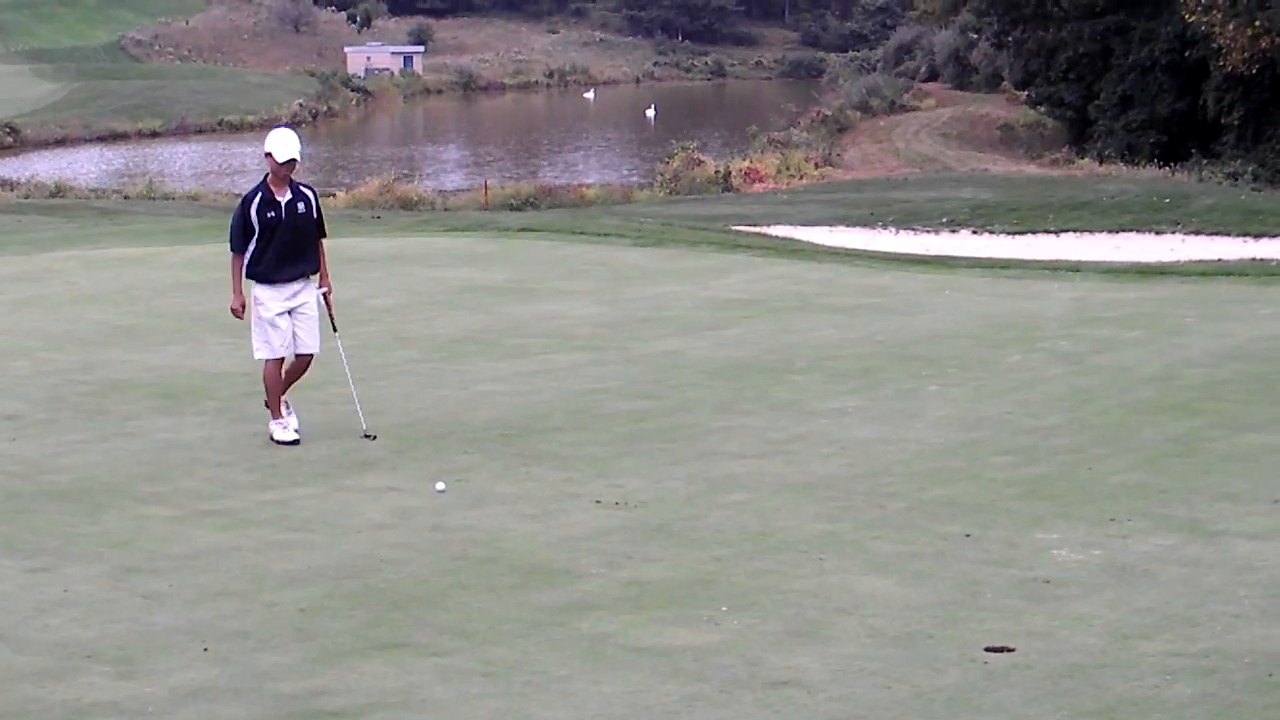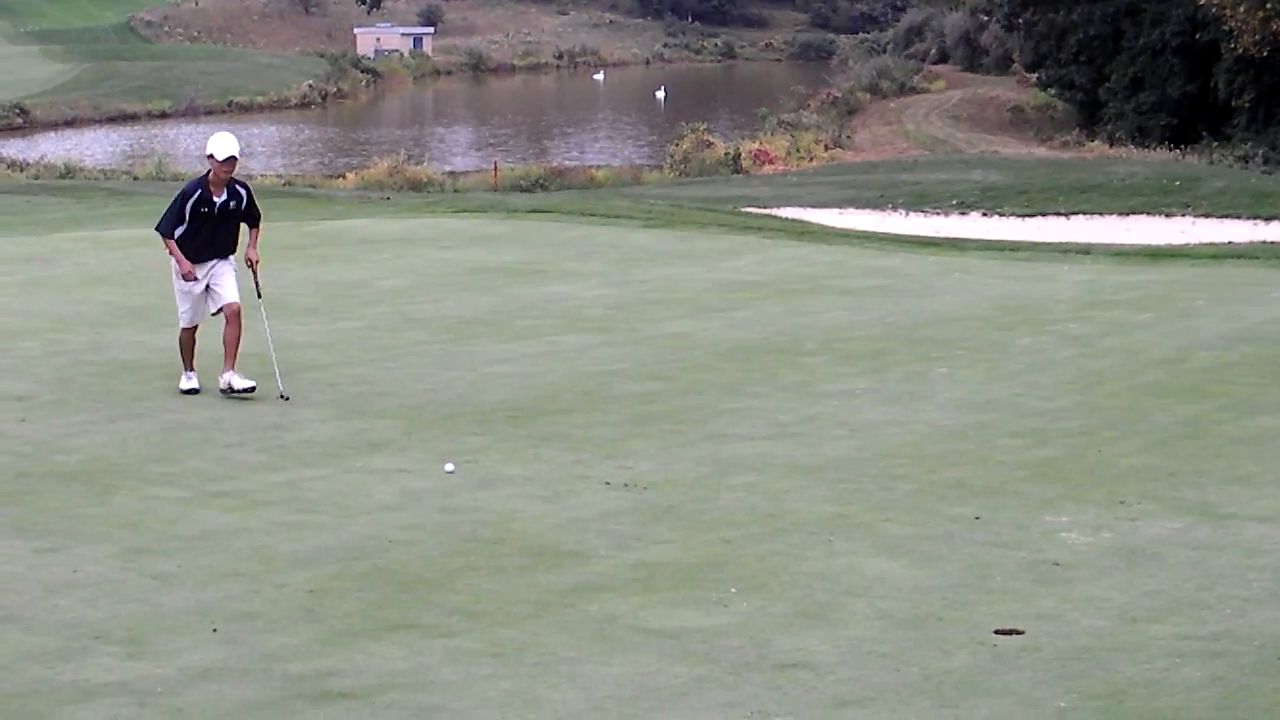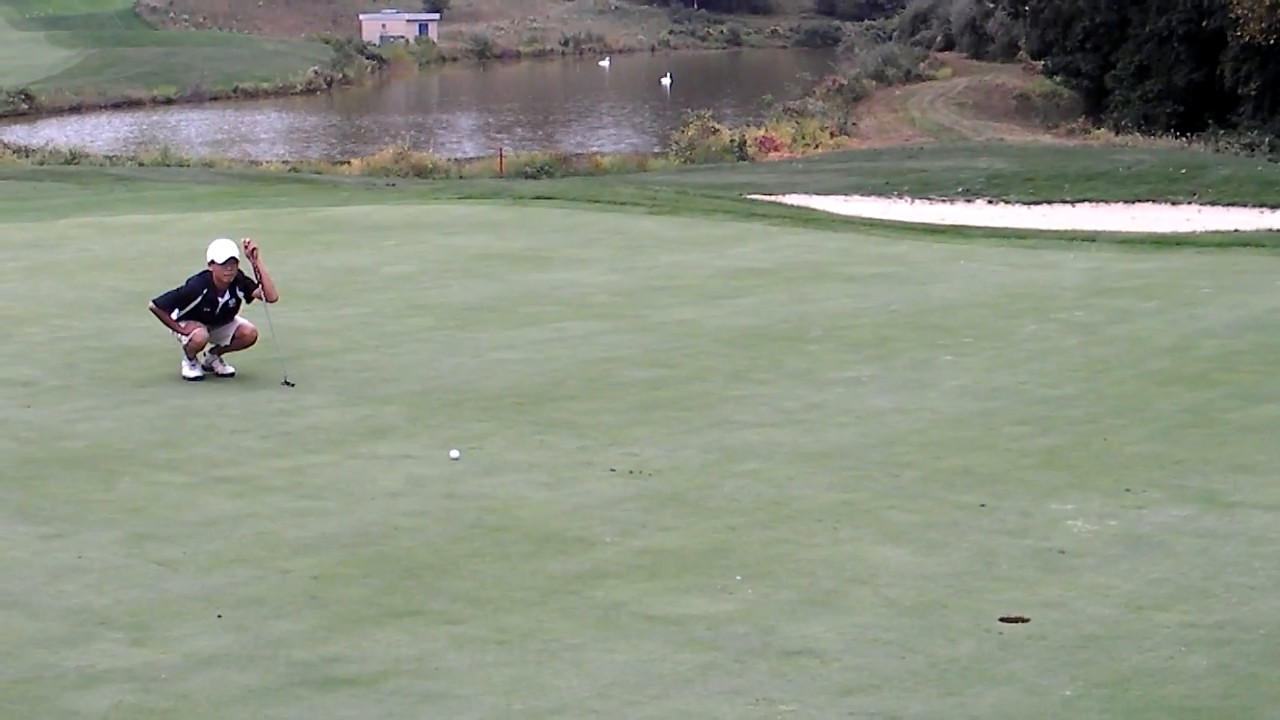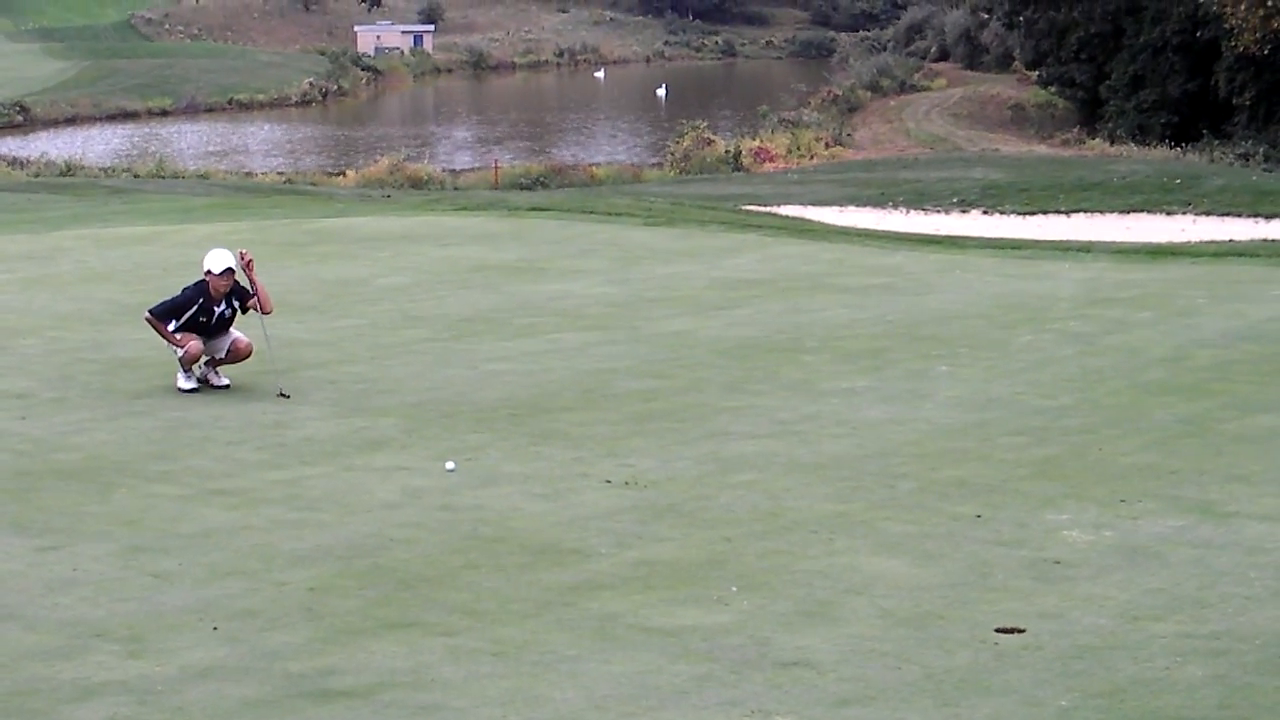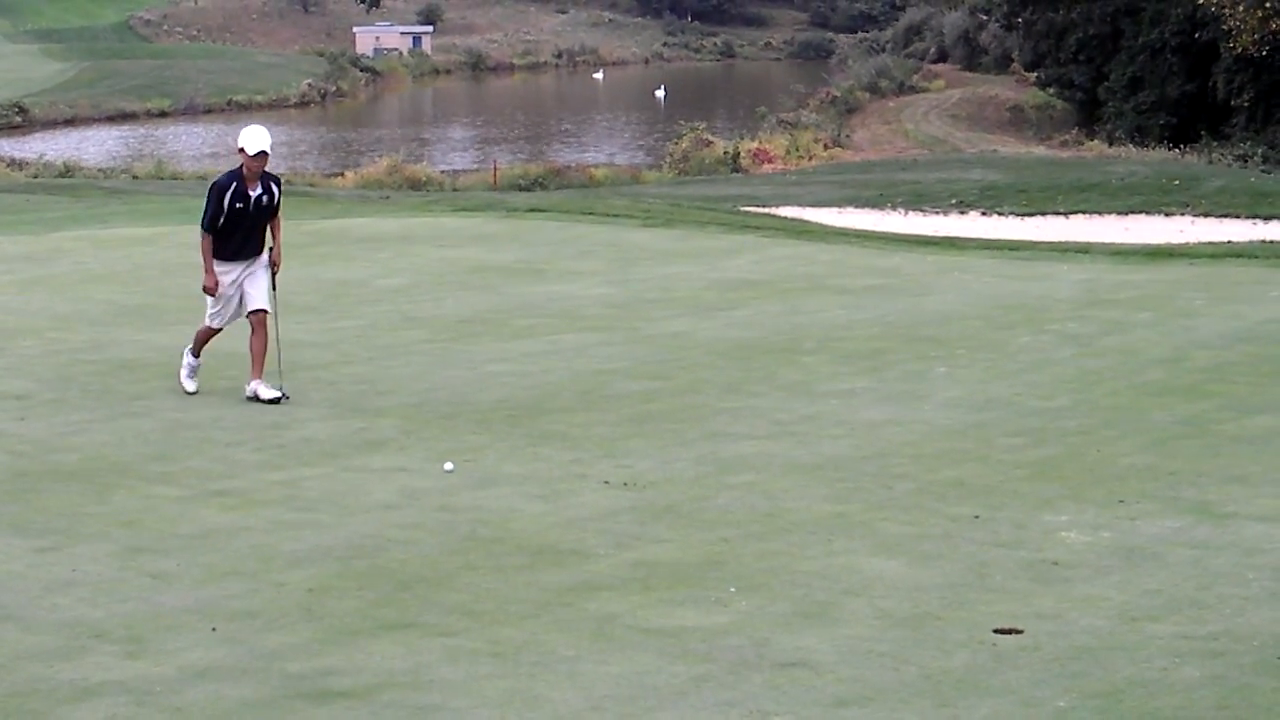
dt=1s
person 1, frame 1
left shoulder: (307, 196)
right shoulder: (252, 201)
left elbow: (317, 239)
right elbow: (238, 251)
left wrist: (324, 277)
right wrist: (237, 292)
left hip: (304, 286)
right hip: (267, 290)
left knee: (306, 353)
right knee: (274, 357)
left ankle: (279, 399)
right ankle: (278, 420)
person 1, frame 2
left shoulder: (241, 191)
right shoulder: (191, 192)
left elbow: (253, 221)
right elbow: (166, 231)
left wrist: (251, 247)
right wrist: (181, 261)
left hip: (222, 262)
right hip: (190, 266)
left knee: (233, 310)
right knee: (189, 324)
left ankle: (229, 375)
right ankle: (188, 373)
person 1, frame 3
left shoulder: (239, 282)
right shoulder: (197, 287)
left elbow: (271, 297)
right elbow: (154, 306)
left wrist: (256, 262)
right wrist: (180, 329)
left hip: (221, 324)
right hip: (190, 323)
left knee: (249, 333)
right knee: (200, 337)
left ankle: (213, 356)
right ankle: (190, 360)
person 1, frame 4
left shoulder: (236, 292)
right shoulder: (193, 297)
left elbow: (266, 309)
right elbow: (150, 316)
left wrist: (251, 275)
right wrist: (175, 341)
left hip: (217, 336)
right hip: (187, 335)
left knee: (244, 348)
right knee: (195, 349)
left ankle: (208, 369)
right ankle: (185, 373)
person 1, frame 5
left shoulder: (273, 185)
right shoulder: (224, 186)
right elbow: (207, 231)
left wrist: (276, 246)
right wrist: (209, 273)
left hip: (255, 261)
right hip: (222, 263)
left knee: (259, 318)
right knee: (216, 324)
left ankle: (255, 384)
right ankle: (192, 356)
